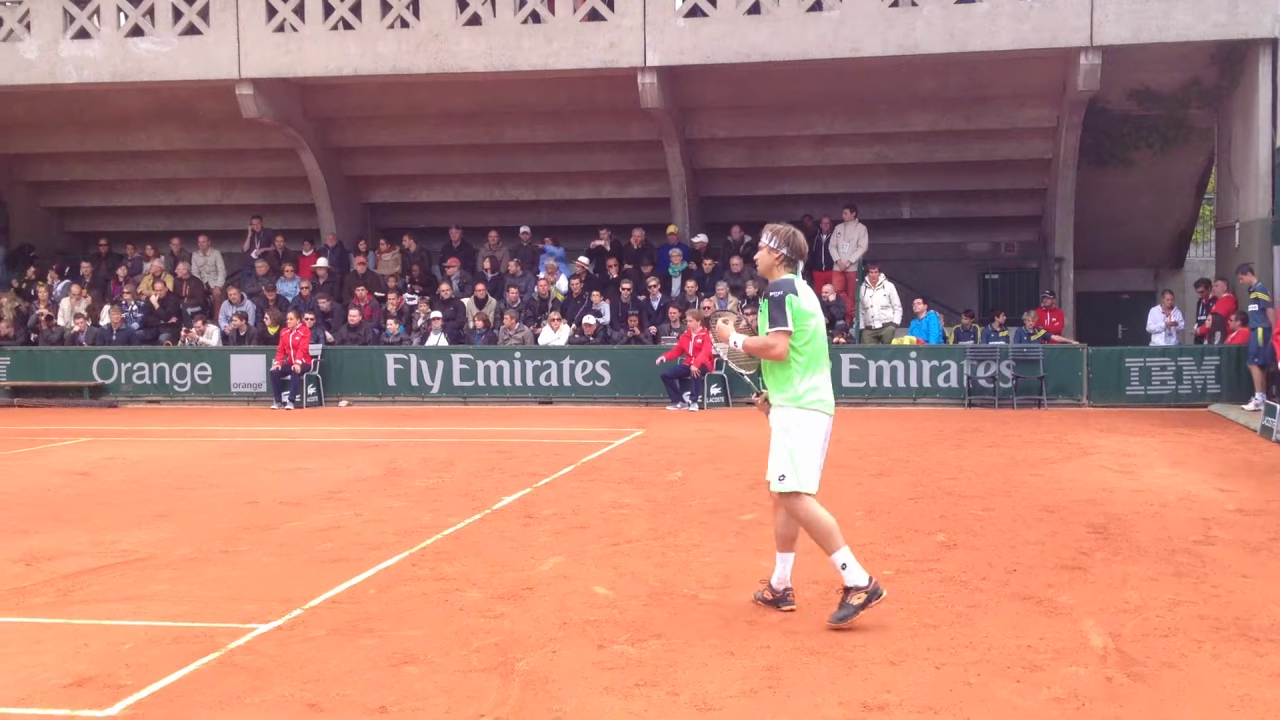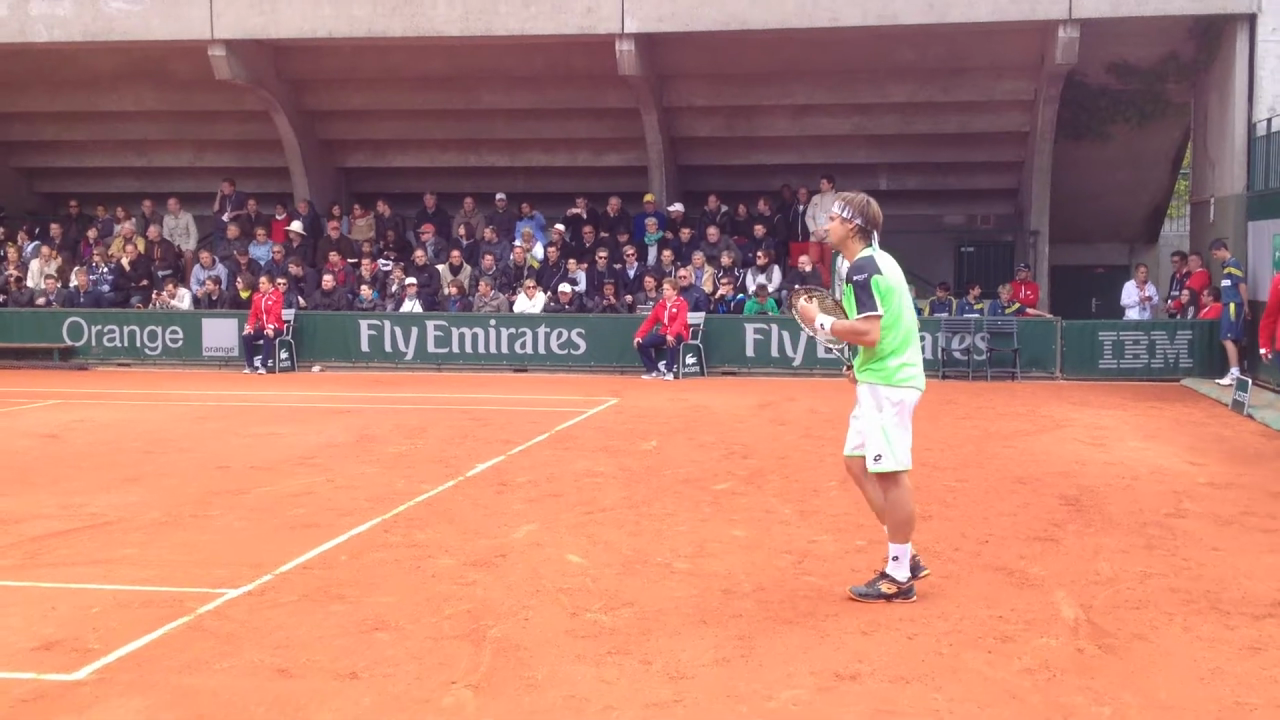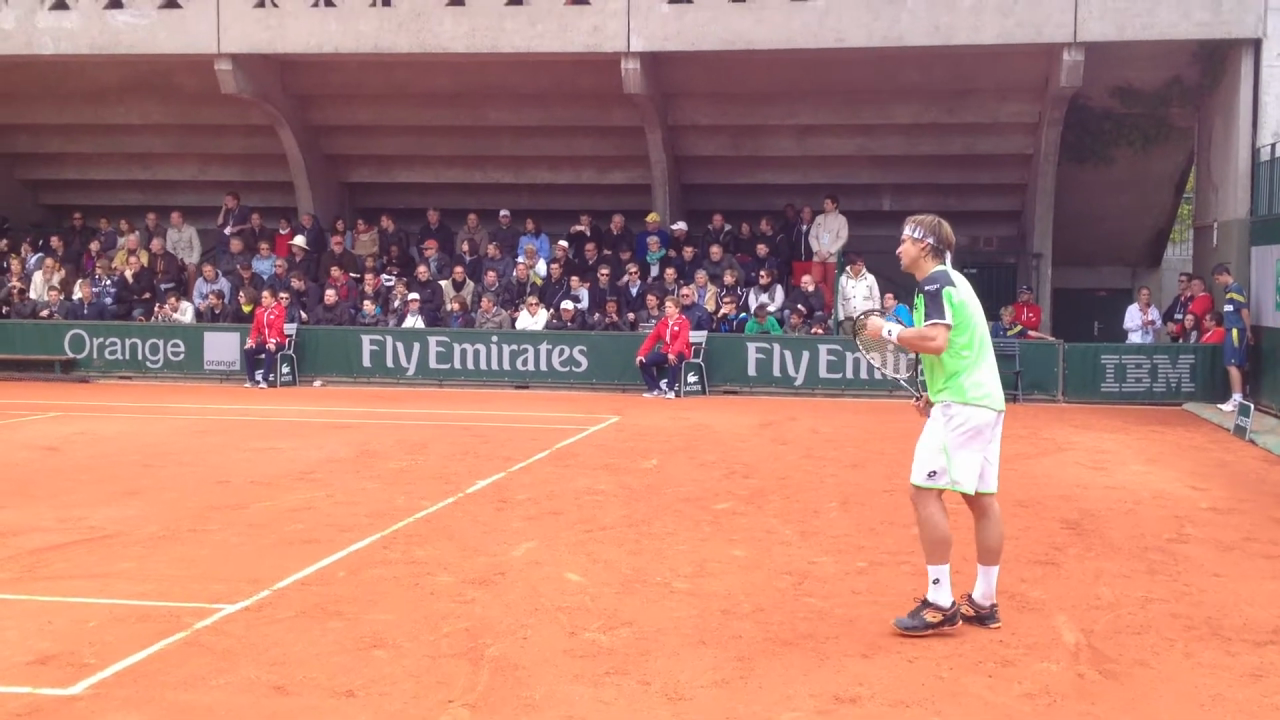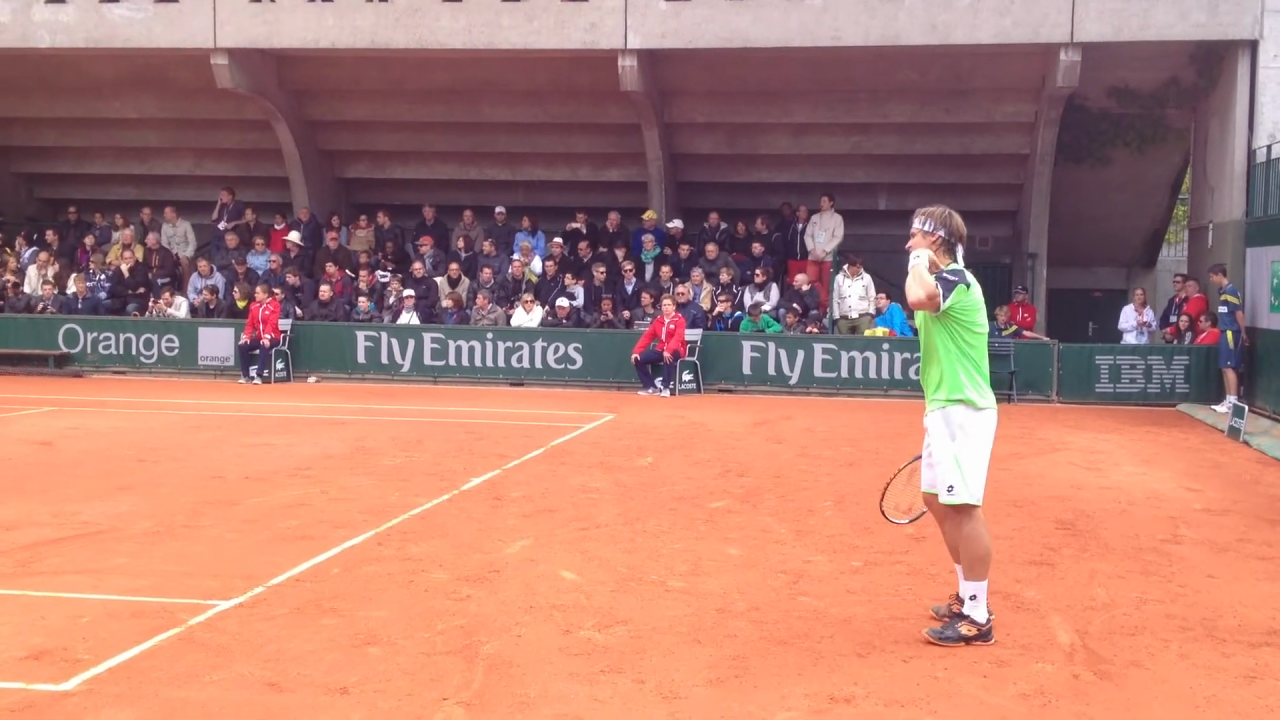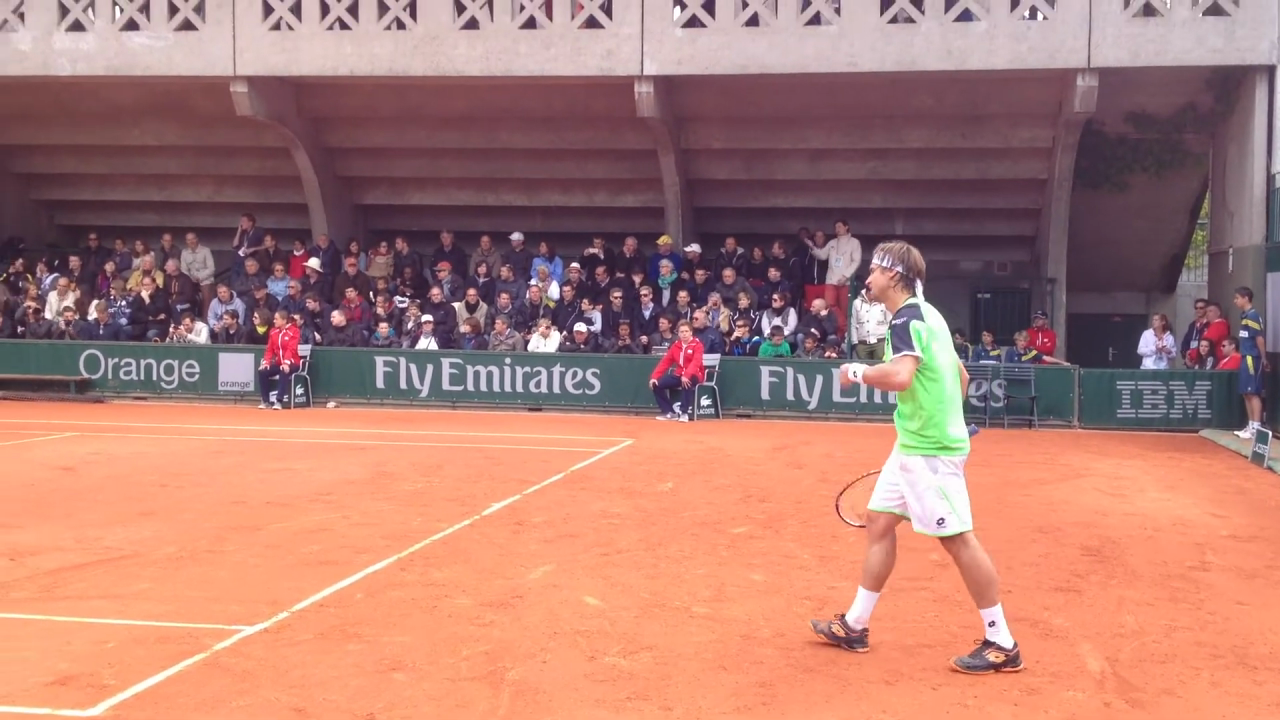
dt=0.5s
person 1, frame 1
left shoulder: (781, 289)
right shoulder: (801, 291)
left elbow: (776, 348)
left wrist: (732, 338)
right wrist: (772, 393)
left hip: (799, 409)
right hip: (807, 405)
left knee: (796, 498)
right knee: (782, 495)
left ankle: (859, 581)
right ankle: (780, 585)
person 1, frame 2
left shoulder: (862, 268)
right shoulder: (878, 261)
left elbow: (869, 334)
left wrist: (818, 319)
right wrist: (862, 365)
left hip: (886, 384)
right hip: (886, 380)
left knee: (890, 475)
right knee: (859, 464)
left ankle: (897, 575)
right ankle: (906, 559)
person 1, frame 3
left shoulder: (935, 282)
right shoulder: (950, 280)
left elbow: (935, 341)
left wrist: (888, 330)
right wrist: (936, 395)
left hip: (961, 405)
right hip: (984, 401)
left knee: (926, 493)
right knee: (982, 499)
left ankle: (939, 602)
right ankle: (984, 601)
person 1, frame 4
left shoulder: (954, 279)
right shoulder: (948, 280)
left elbow: (917, 298)
left wrist: (918, 262)
left hip: (961, 411)
right hip: (947, 409)
left knee: (962, 509)
right knee: (938, 502)
left ankle: (977, 617)
right ankle: (968, 597)
person 1, frame 5
left shoulder: (907, 319)
right shoulder: (923, 315)
left elbow: (901, 378)
right elbow: (959, 377)
left wrist: (858, 373)
left hip: (932, 449)
right hip: (914, 444)
left knee: (956, 539)
right knee: (879, 526)
left ankle: (1001, 644)
right ankle: (854, 625)
